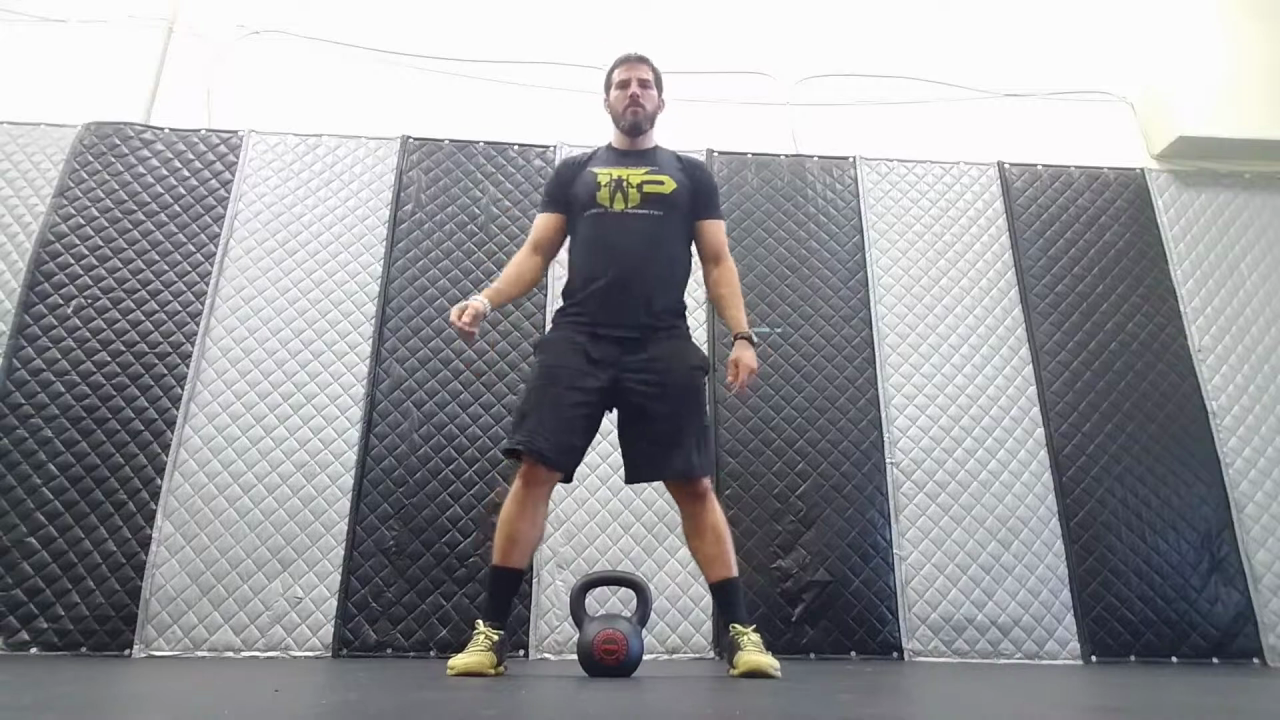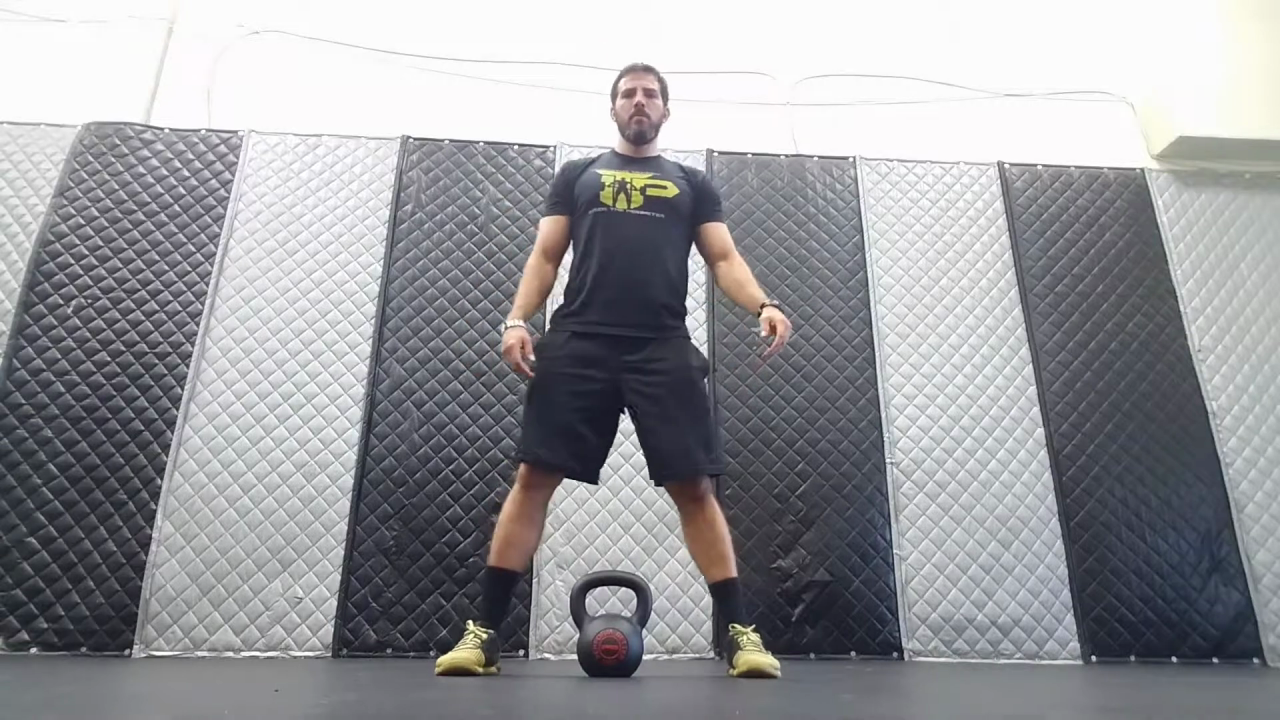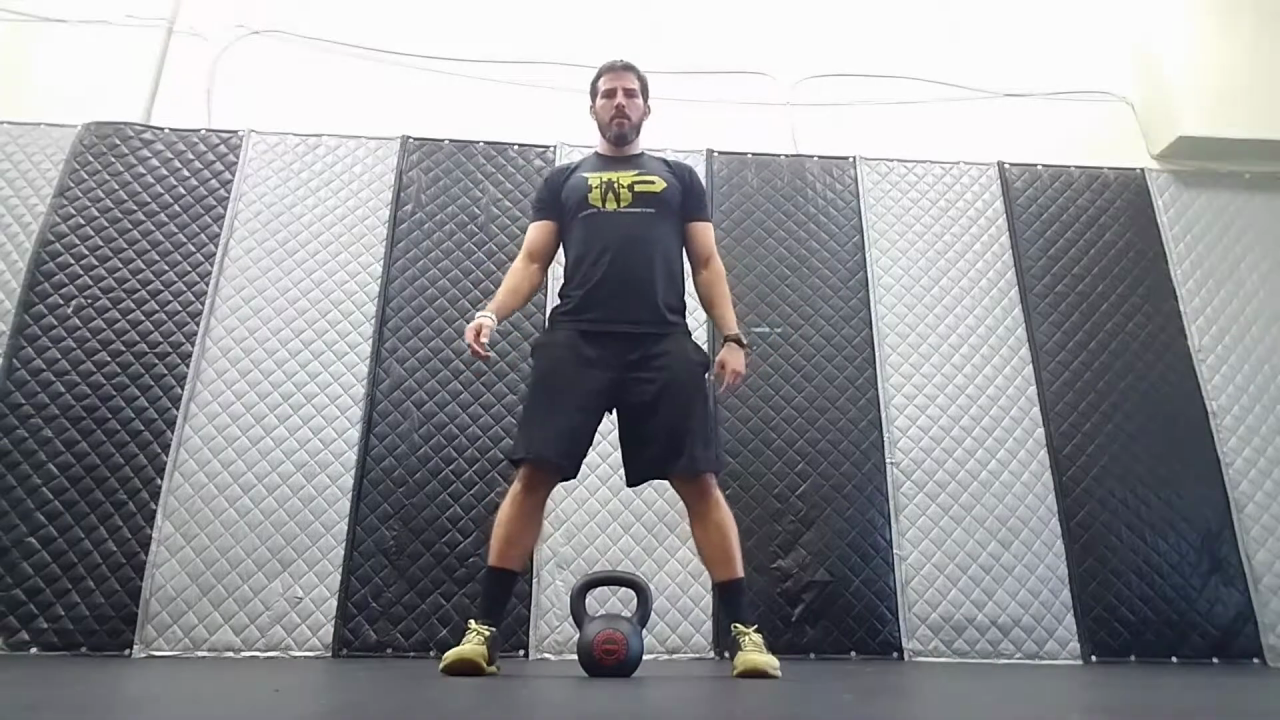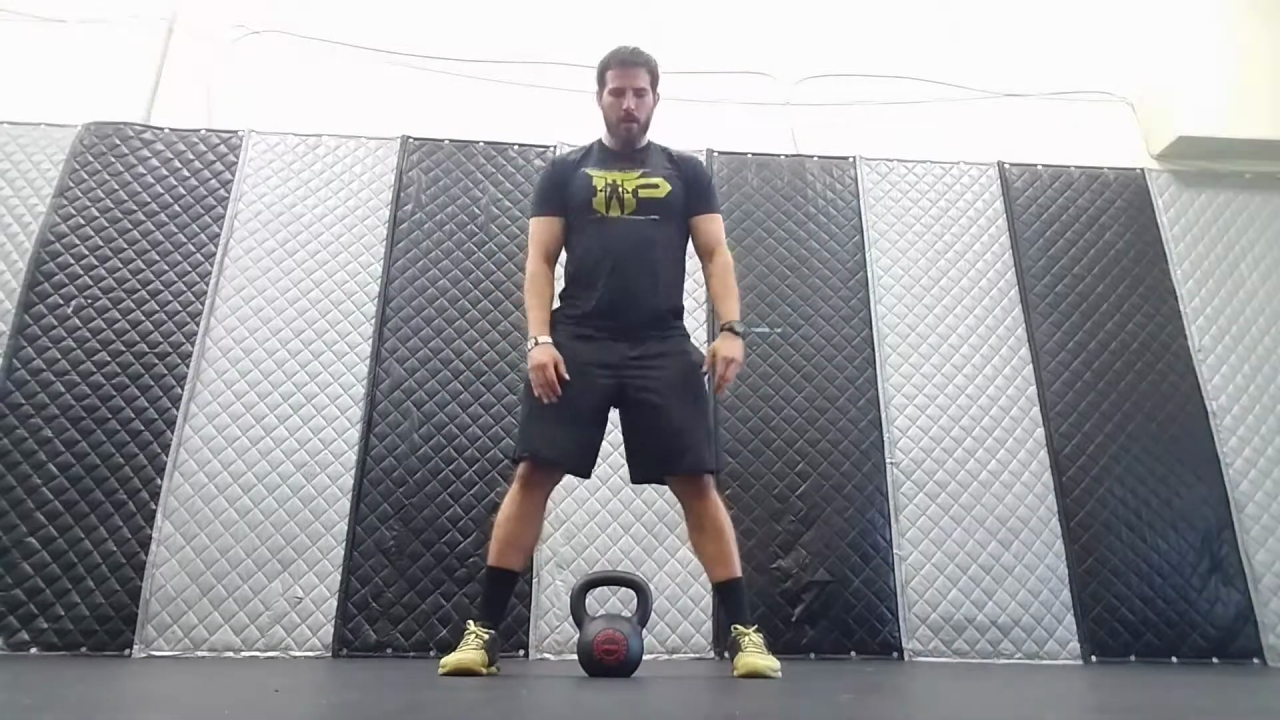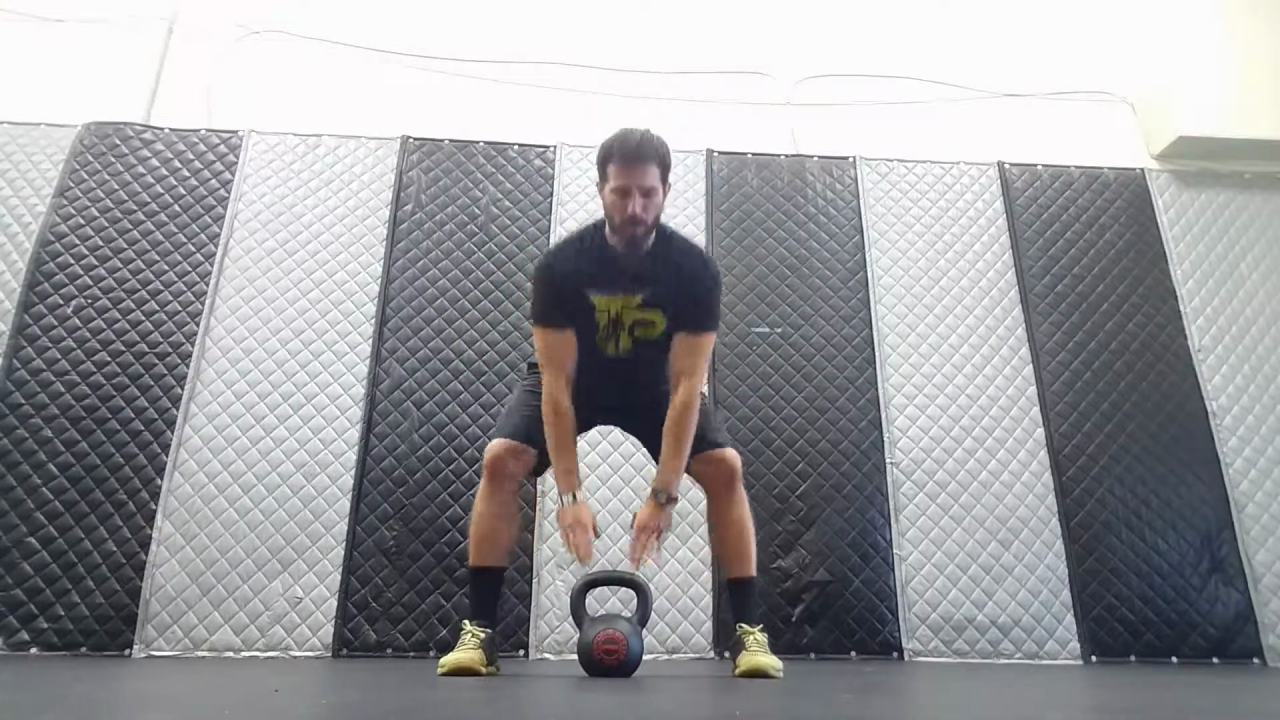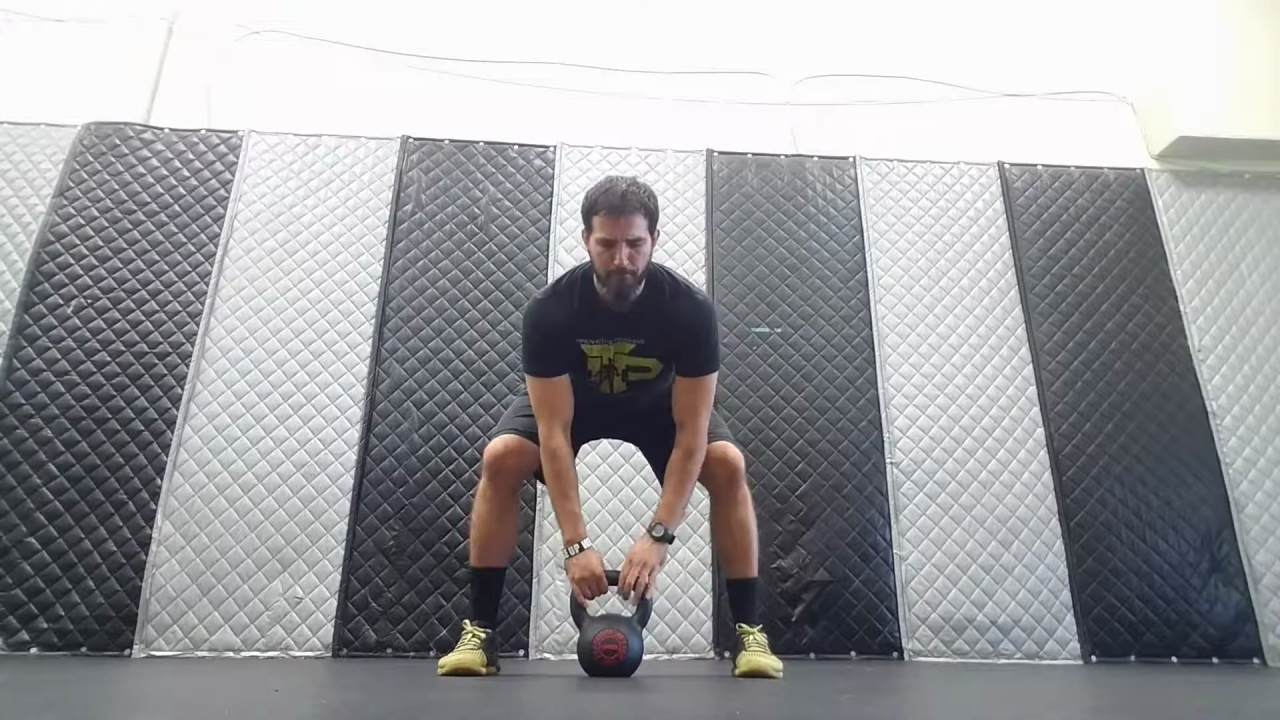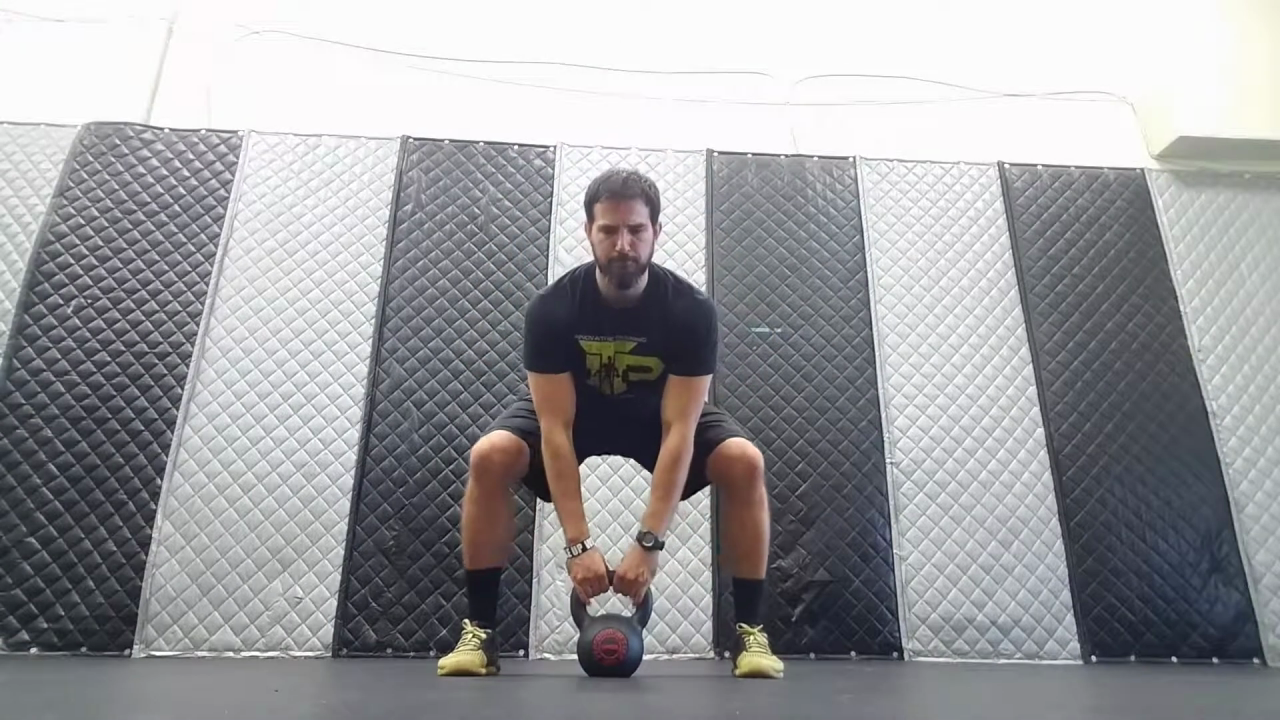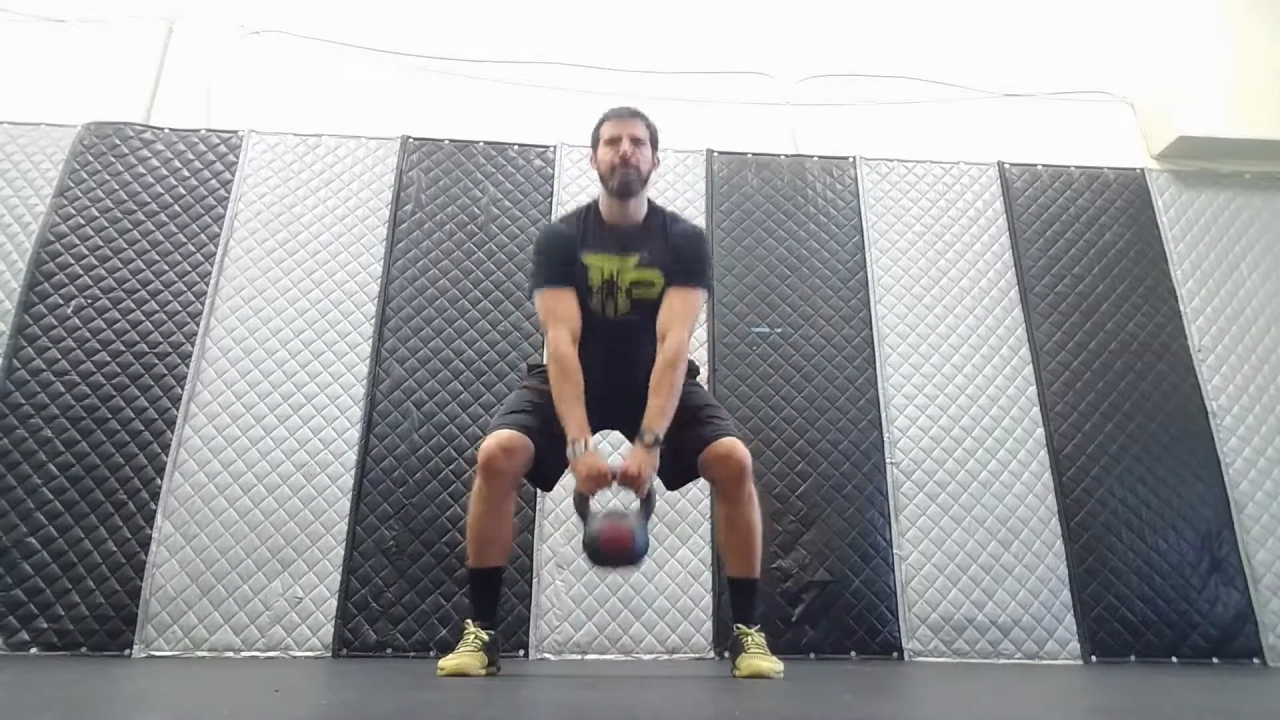
dt=0.4s
person 1, frame 1
left shoulder: (691, 174)
right shoulder: (574, 171)
left elbow: (718, 261)
right elbow: (535, 252)
left wrist: (742, 335)
right wrist: (486, 299)
left hip: (662, 348)
right hip: (576, 342)
left knee: (693, 486)
right knee: (533, 471)
left ankle: (739, 631)
right ankle: (491, 631)
person 1, frame 2
left shoulder: (692, 183)
right shoulder: (577, 174)
left elbow: (725, 258)
right elbow: (545, 256)
left wrist: (763, 306)
right wrist: (517, 319)
left hip: (662, 349)
right hip: (577, 345)
left knee: (693, 487)
right knee: (534, 477)
left ankle: (739, 630)
right ankle: (482, 631)
person 1, frame 3
left shoulder: (678, 177)
right shoulder: (563, 179)
left elbow: (707, 263)
right elbow: (532, 259)
left wrist: (732, 337)
right wrist: (491, 312)
left hip: (663, 345)
right hip: (575, 344)
left knee: (699, 482)
right knee: (534, 474)
left ankle: (743, 630)
right ankle: (483, 628)
person 1, frame 4
left shoulder: (686, 172)
right shoulder: (565, 171)
left elbow: (716, 256)
right elbow: (540, 262)
left wrist: (729, 330)
right wrist: (539, 341)
left hip: (663, 348)
right hip: (576, 344)
left knee: (697, 485)
right knee: (533, 477)
left ankle: (743, 632)
right ankle: (483, 631)
person 1, frame 5
left shoulder: (695, 270)
right shoulder: (561, 265)
left elbow: (687, 387)
right elbow: (556, 386)
left wrist: (662, 495)
right wrist: (570, 496)
left hip: (654, 385)
right hip: (574, 378)
left knee: (724, 468)
right knee: (502, 461)
left ankle: (748, 631)
right ankle: (480, 630)
person 1, frame 6
left shoulder: (691, 310)
right shoulder: (549, 310)
left elbow: (692, 430)
right elbow: (555, 434)
left wrist: (659, 535)
right wrist: (576, 545)
left hip: (656, 403)
right hip: (567, 401)
left knee: (727, 464)
right knee: (503, 457)
left ankle: (748, 631)
right ankle: (480, 632)
person 1, frame 7
left shoulder: (691, 311)
right shoulder: (551, 309)
left elbow: (678, 432)
right elbow: (557, 432)
left wrist: (649, 542)
right wrist: (577, 544)
left hip: (656, 414)
right hip: (571, 410)
left knee: (744, 462)
right knee: (489, 457)
left ankle: (749, 631)
right ankle: (479, 631)
person 1, frame 8
left shoulder: (683, 241)
right shoulder: (560, 240)
left elbow: (674, 348)
right elbow: (562, 346)
left wrist: (651, 444)
right wrist: (578, 443)
left hip: (655, 385)
right hip: (578, 382)
left knee: (733, 463)
right knee: (496, 456)
left ankle: (747, 633)
right ankle: (480, 632)
